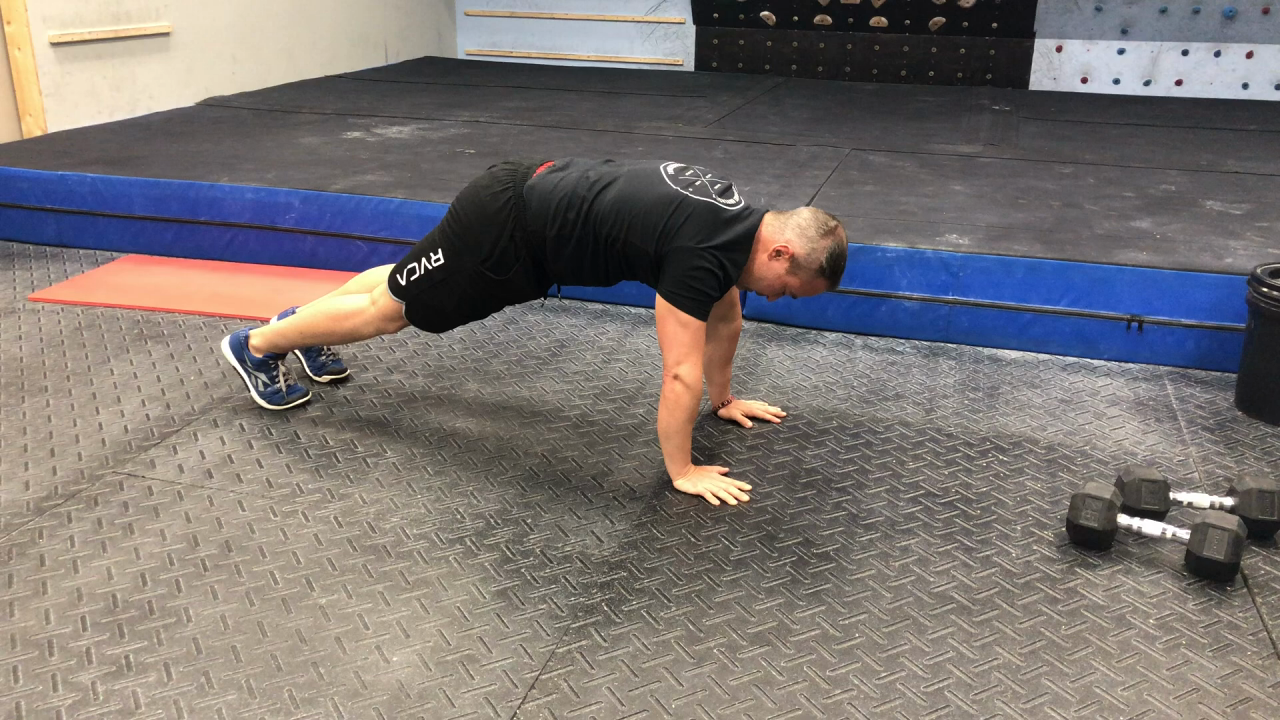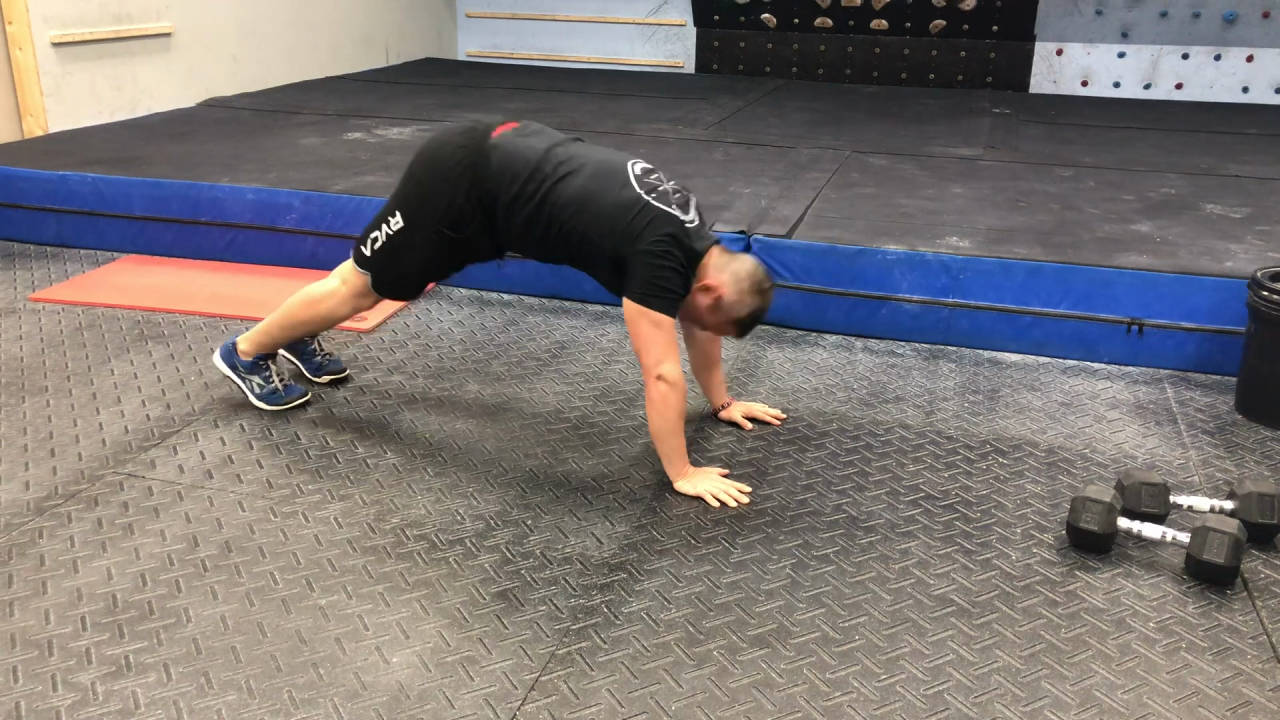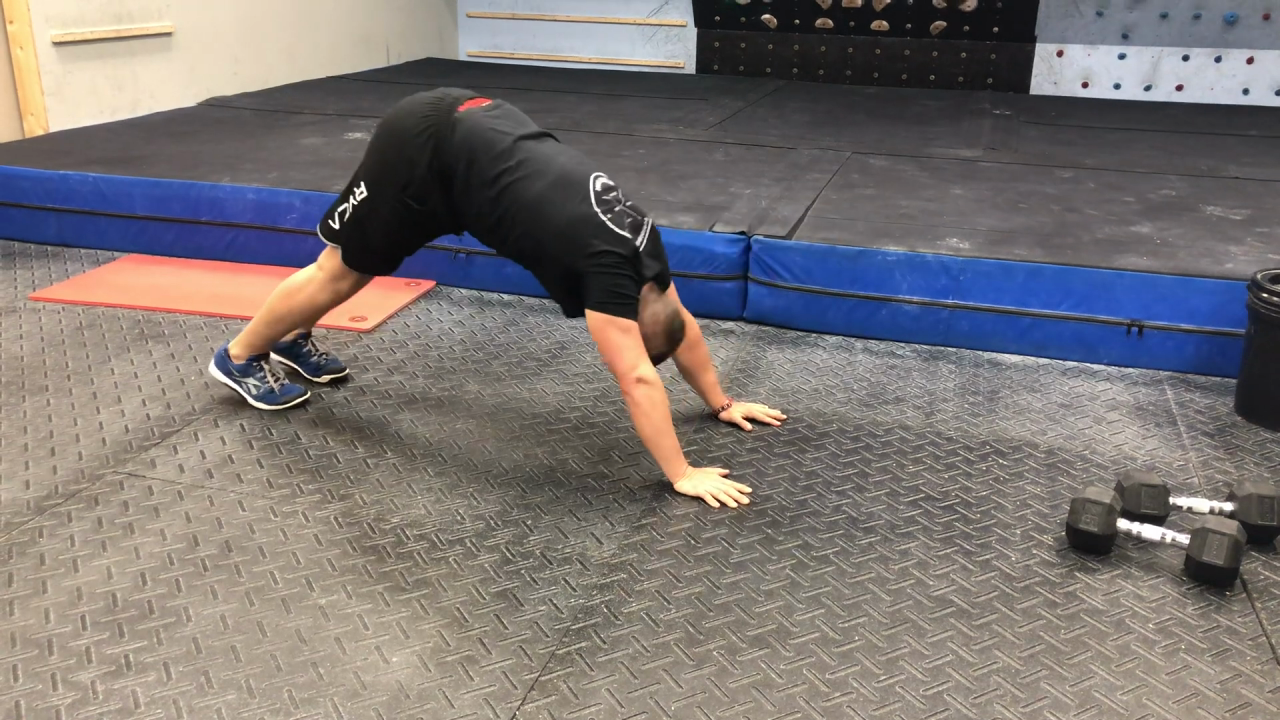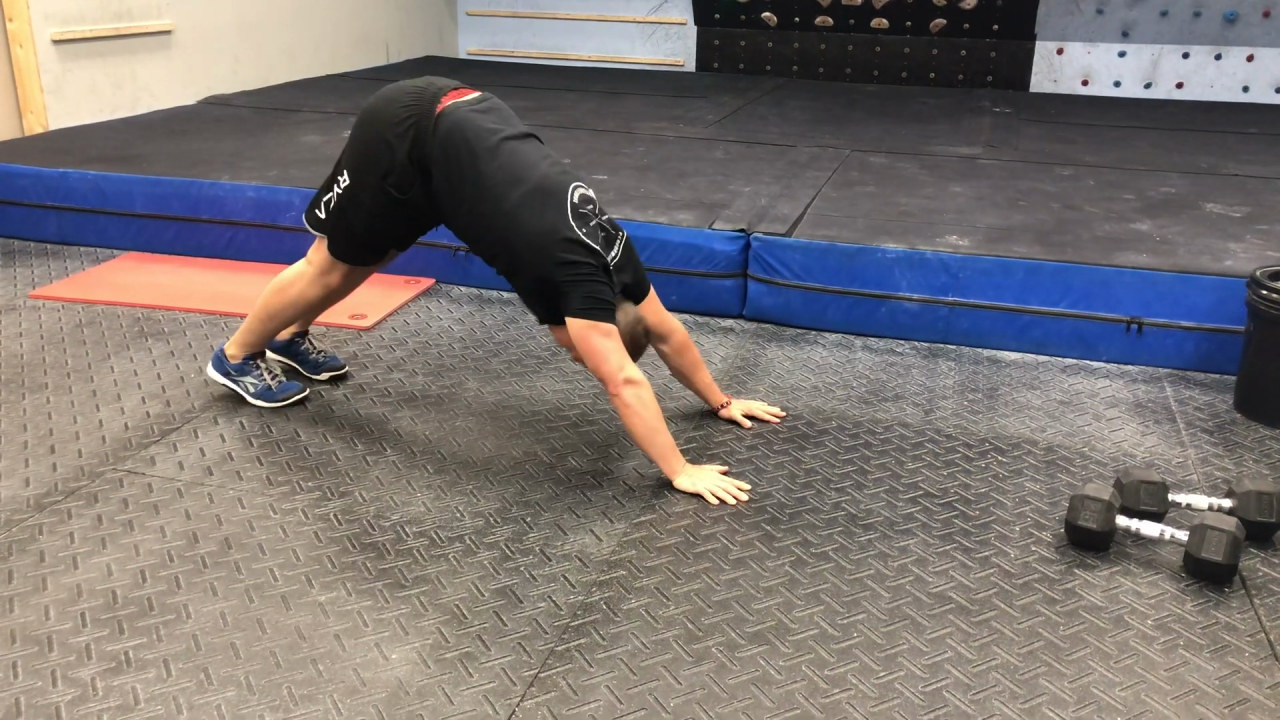
dt=0.4s
person 1, frame 1
left shoulder: (735, 220)
right shoulder: (705, 247)
left elbow: (725, 318)
right elbow: (681, 373)
left wrist: (723, 399)
right wrist: (682, 471)
left hip: (532, 203)
right hip: (508, 224)
left knee: (409, 281)
right knee: (395, 309)
left ankle: (302, 324)
right ankle: (256, 345)
person 1, frame 2
left shoulder: (689, 239)
right shoulder: (662, 256)
left elbow: (698, 323)
right elbow: (661, 373)
left wrist: (721, 401)
right wrist: (682, 474)
left hip: (496, 158)
right hip: (466, 179)
left knee: (385, 270)
right knee: (366, 282)
left ankle: (298, 336)
right ankle: (246, 351)
person 1, frame 3
left shoulder: (637, 245)
right shoulder: (608, 267)
left elbow: (682, 324)
right elbow: (637, 378)
left wrist: (722, 402)
right wrist: (683, 474)
left hip: (465, 128)
right hip: (427, 144)
left knee: (367, 257)
right knee: (344, 265)
left ankle: (292, 339)
right ankle: (240, 357)
person 1, frame 4
left shoulder: (611, 256)
right shoulder: (580, 273)
left elbow: (667, 332)
right elbow: (622, 383)
left wrist: (720, 402)
right wrist: (681, 472)
left hip: (453, 115)
right hip: (409, 132)
left knee: (370, 256)
right knee: (333, 263)
left ankle: (291, 337)
right ankle: (237, 356)
